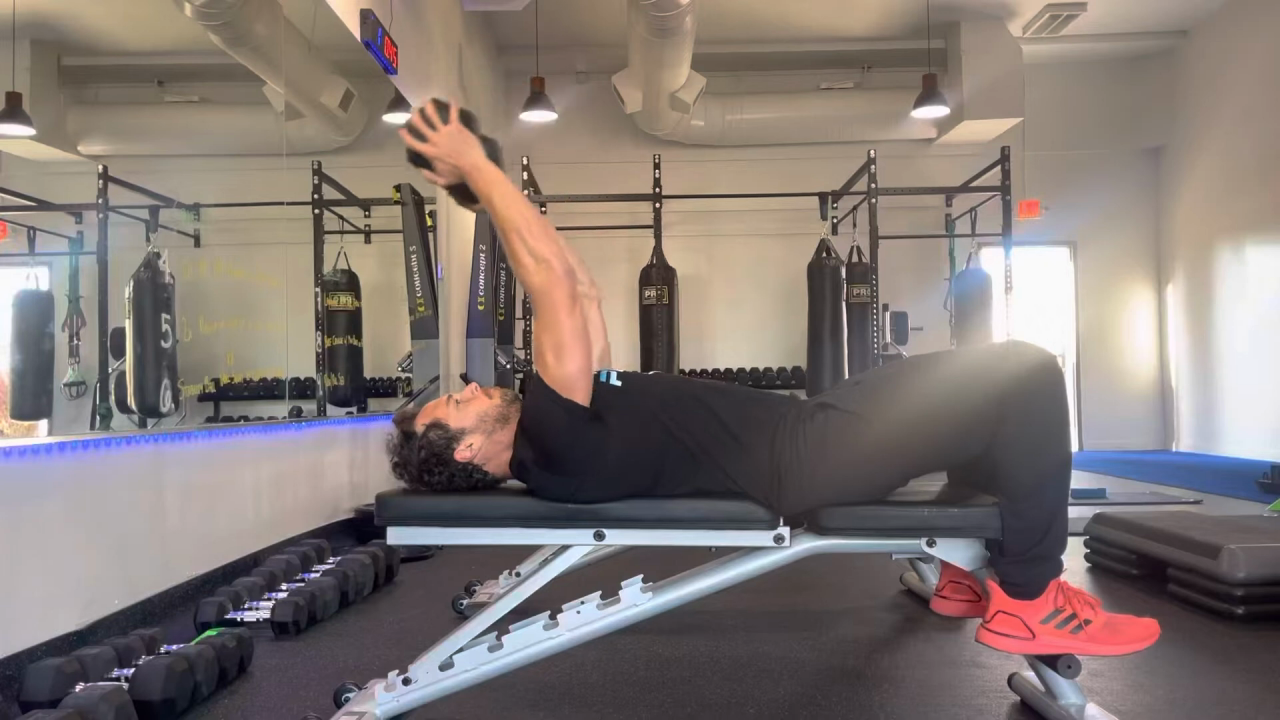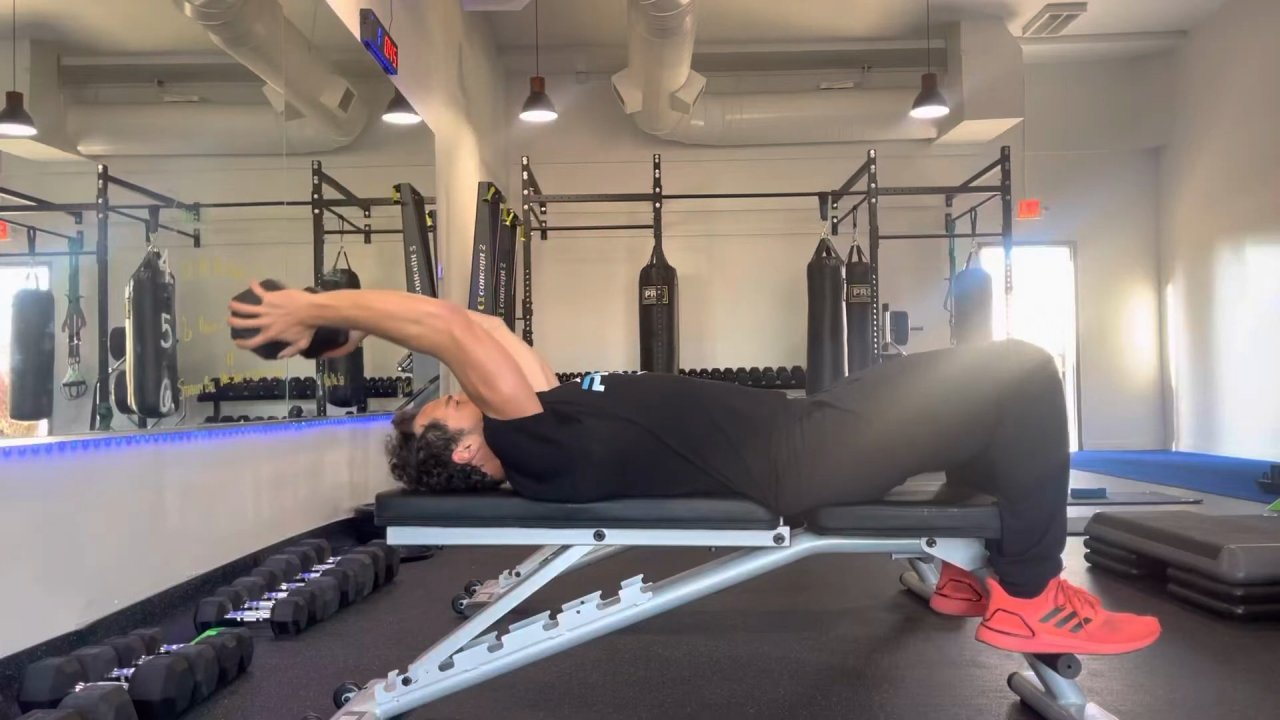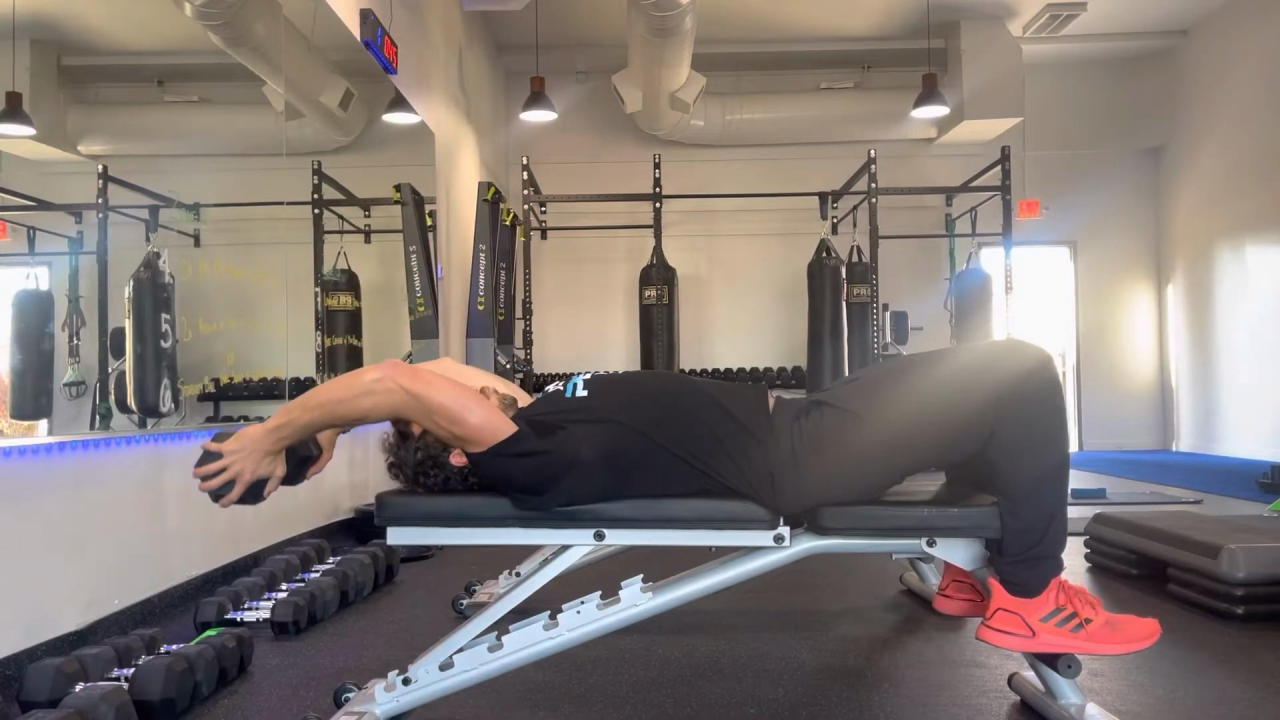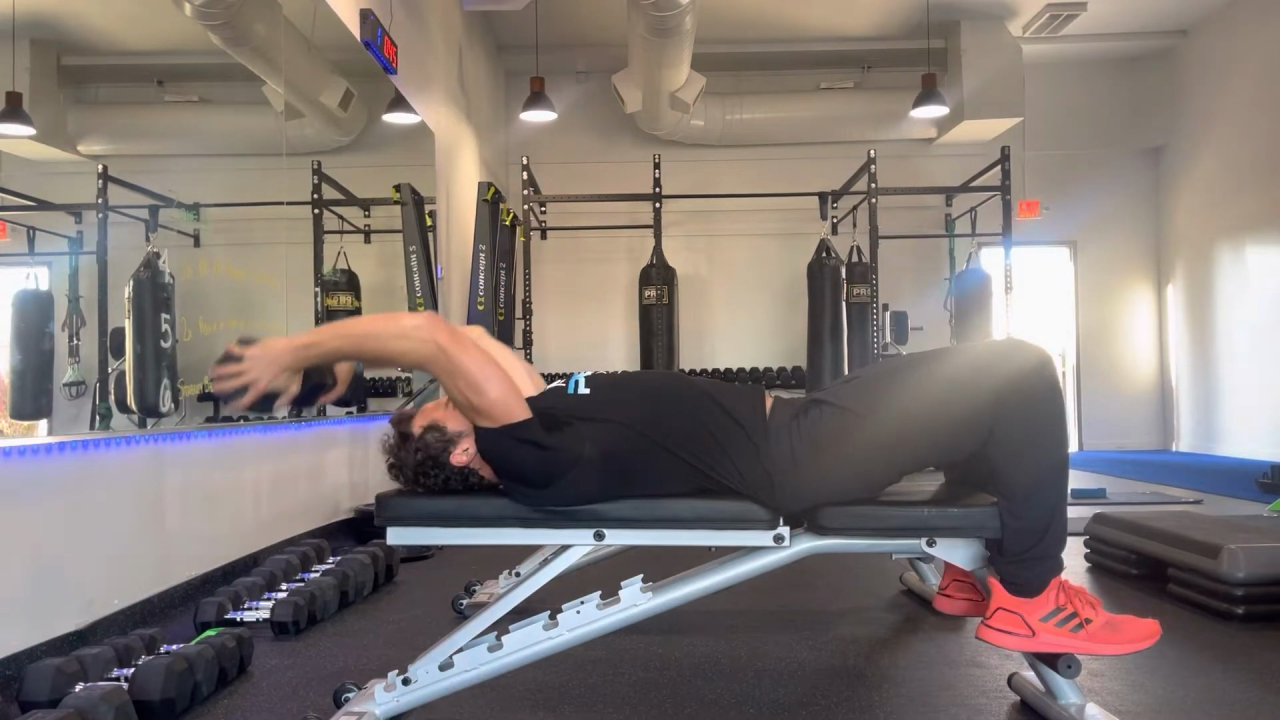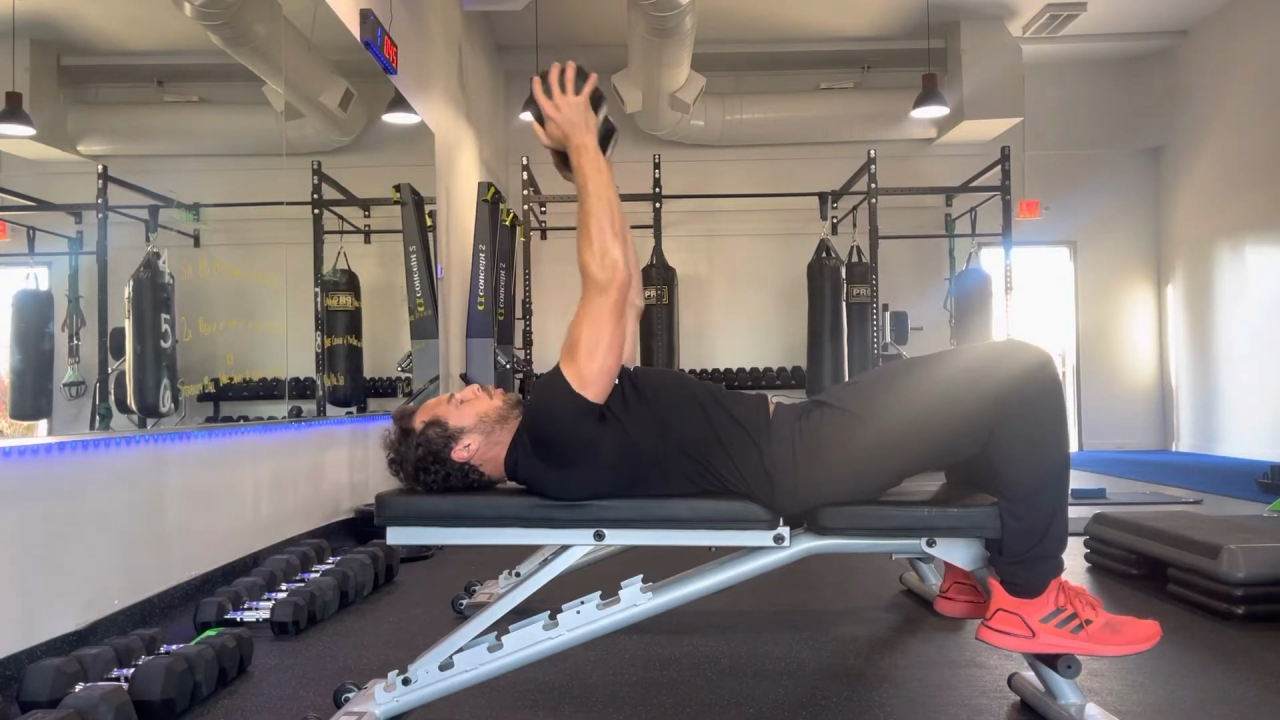
dt=1s
person 1, frame 1
left shoulder: (555, 432)
right shoulder: (555, 448)
left elbow: (572, 296)
right elbow: (559, 283)
left wrist: (481, 181)
right wrist: (476, 165)
left hip: (805, 424)
right hip: (807, 459)
left knee: (994, 380)
right knee: (1026, 375)
left ankle: (977, 570)
right ankle: (1027, 601)
person 1, frame 2
left shoulder: (547, 422)
right shoulder: (541, 458)
left elbow: (479, 333)
right elbow: (457, 328)
left wrist: (338, 313)
right wrist: (313, 308)
left hip: (800, 417)
right hip: (803, 459)
left knee: (993, 377)
right knee: (1021, 374)
left ankle: (972, 565)
right ankle: (1024, 598)
person 1, frame 3
left shoulder: (537, 415)
right shoulder: (535, 463)
left elbow: (438, 368)
right elbow: (405, 384)
left wrist: (314, 422)
right wrist: (271, 435)
left hip: (798, 417)
right hip: (803, 461)
left knee: (987, 379)
right knee: (1020, 371)
left ankle: (971, 570)
right ankle: (1028, 598)
person 1, frame 4
left shoulder: (543, 421)
right shoulder: (535, 462)
left elbow: (459, 340)
right elbow: (438, 339)
left wrist: (306, 349)
right wrist: (294, 350)
left hip: (797, 417)
right hip: (798, 453)
left knee: (987, 381)
right knee: (1020, 373)
left ankle: (975, 568)
right ankle: (1028, 597)
person 1, frame 5
left shoulder: (550, 430)
right shoulder: (552, 439)
left elbow: (620, 294)
right elbow: (609, 280)
left wrist: (581, 159)
right wrist: (582, 144)
left hip: (798, 430)
right hip: (799, 460)
left knee: (986, 391)
right knee: (1022, 375)
left ankle: (977, 571)
right ankle: (1029, 600)
